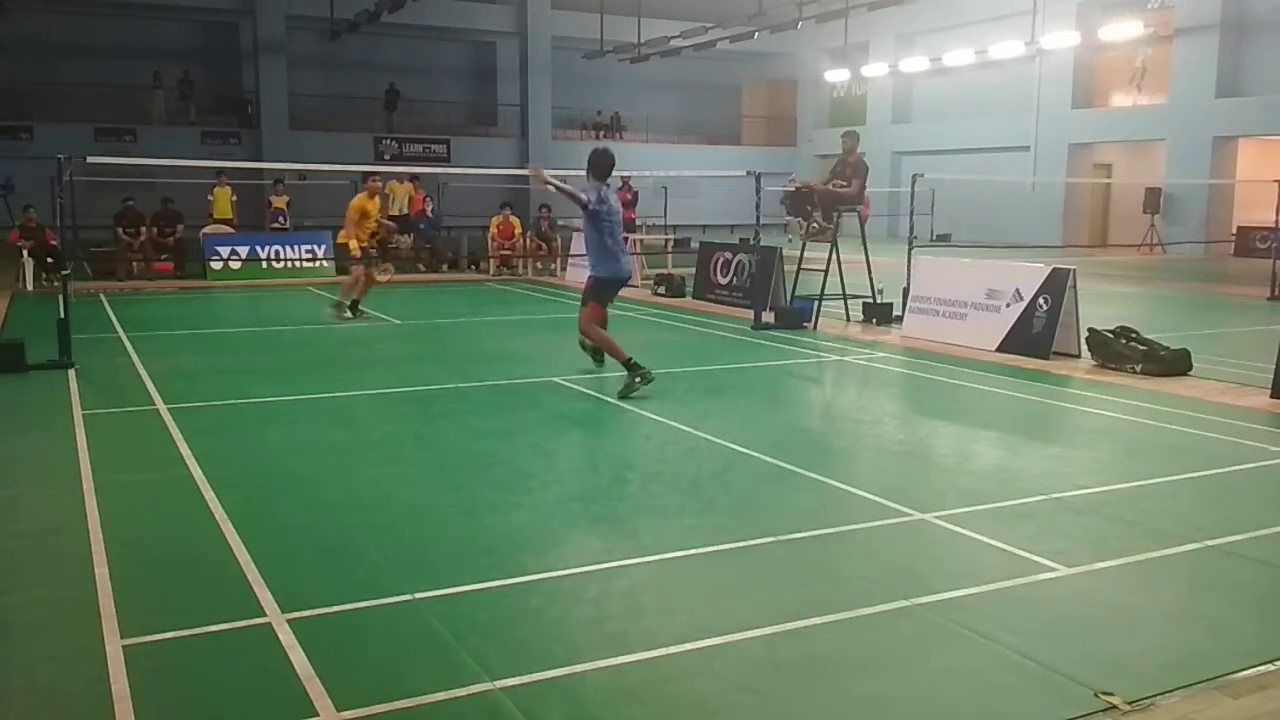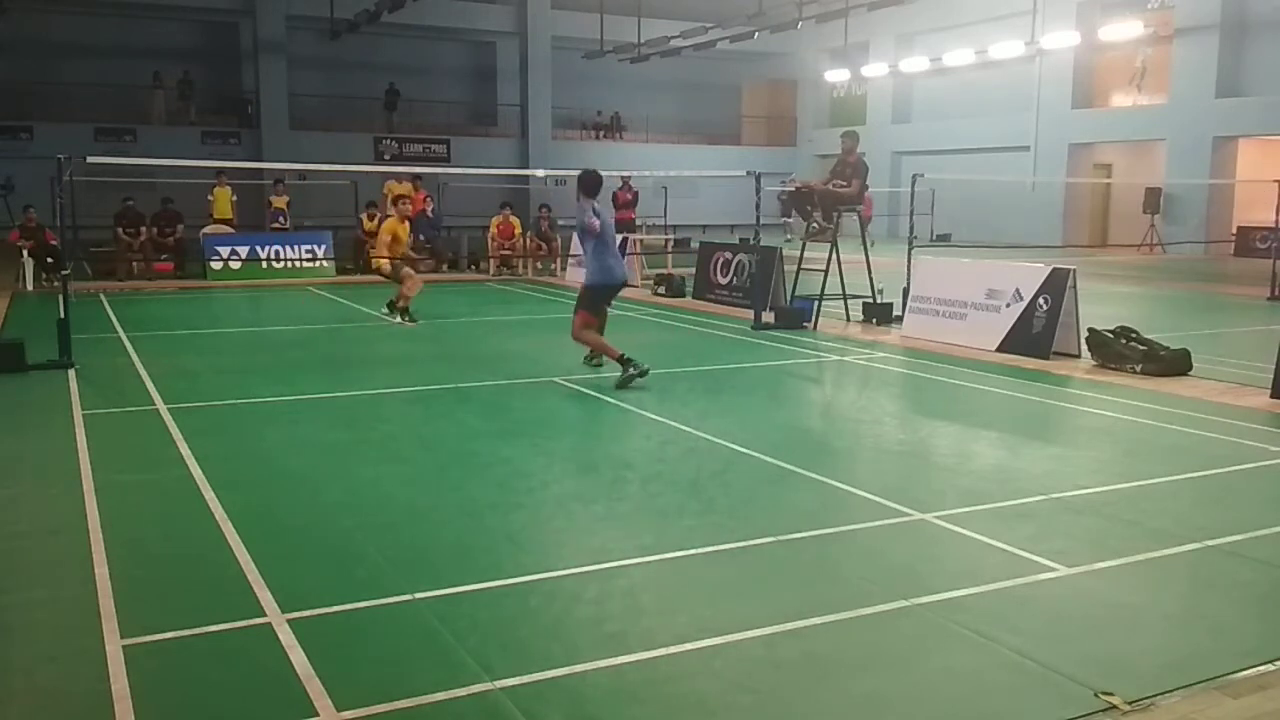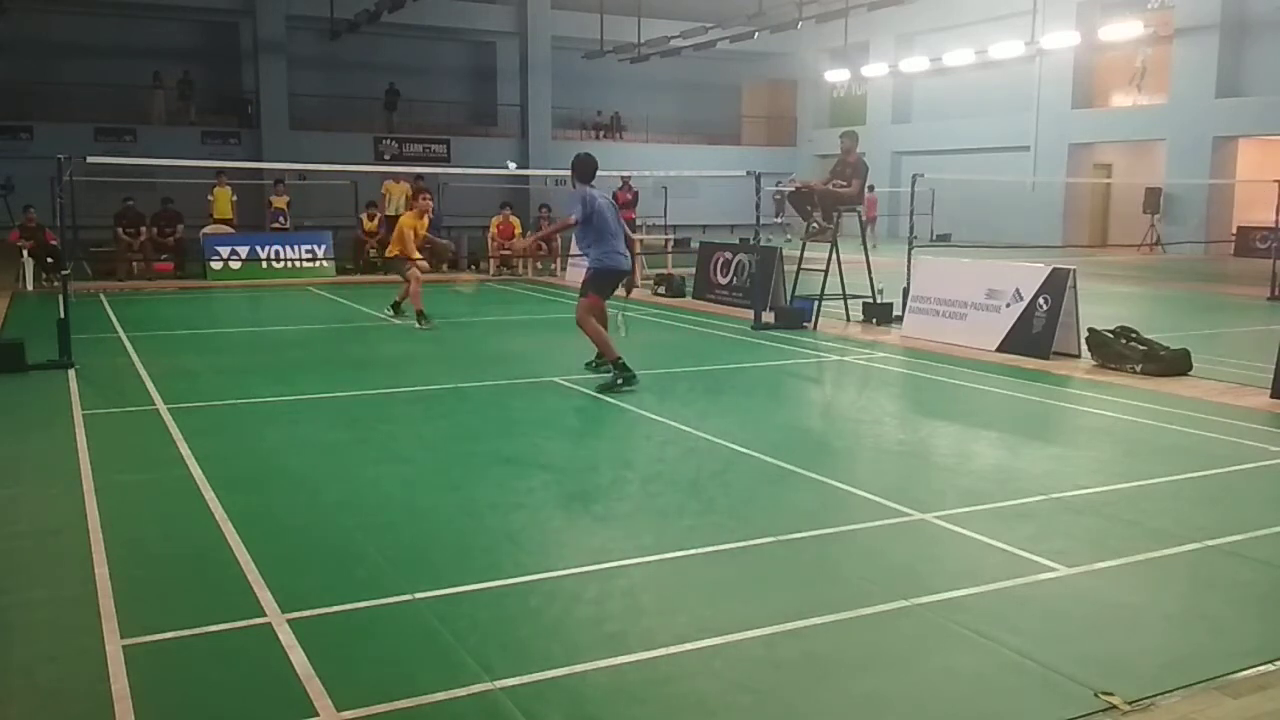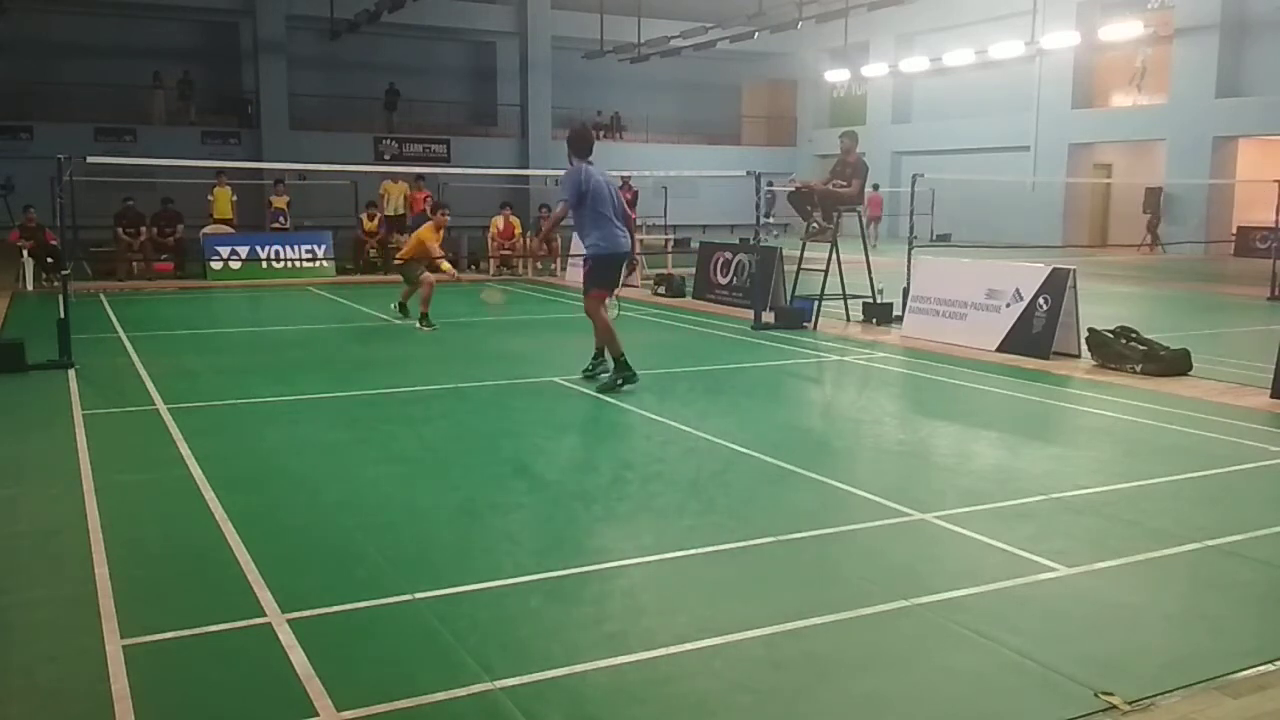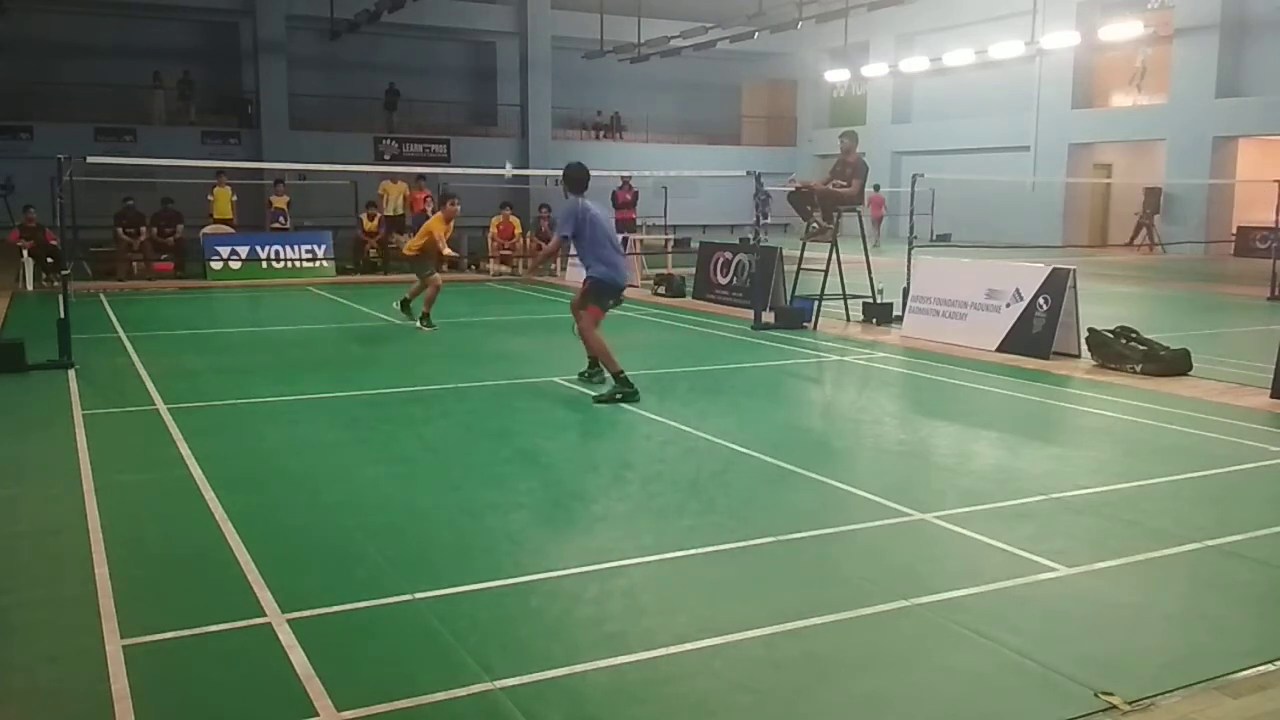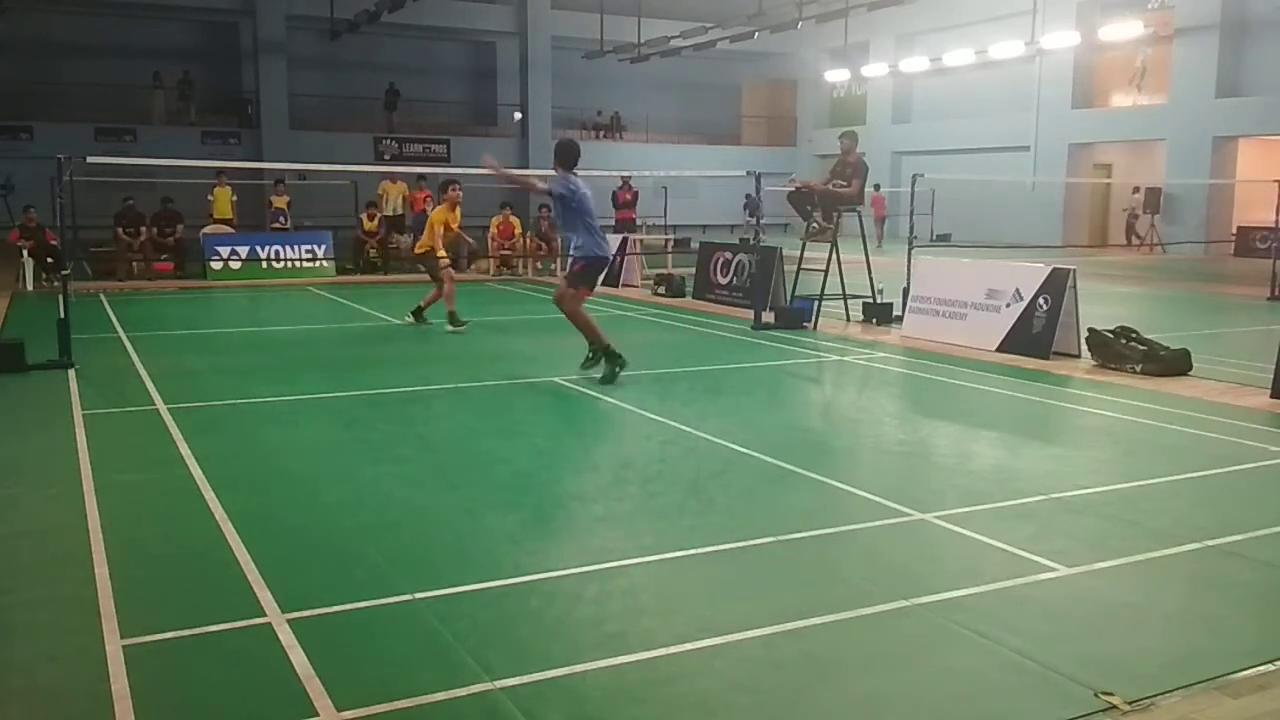
dt=0.3s
person 1, frame 1
left shoulder: (594, 191)
right shoulder: (608, 195)
left elbow: (582, 201)
left wrist: (551, 182)
left hip: (606, 270)
right hip: (619, 268)
left knee: (587, 325)
right knee: (594, 309)
left ankle: (635, 369)
right ankle: (596, 349)
person 1, frame 2
left shoulder: (585, 208)
right shoulder: (600, 212)
left elbow: (594, 223)
left wrist: (593, 225)
left hip: (599, 277)
right hip: (617, 275)
left knee: (579, 332)
right knee: (598, 307)
left ankle: (629, 364)
right ankle: (596, 353)
person 1, frame 3
left shoulder: (581, 195)
right shoulder: (605, 199)
left elbow: (571, 221)
right elbow: (629, 238)
left wrist: (535, 237)
right wrist: (632, 274)
left hip: (604, 264)
right hip: (622, 263)
left knee: (583, 317)
right knee: (596, 304)
left ankle: (622, 370)
right ankle: (603, 357)
person 1, frame 4
left shoulder: (574, 175)
right shoulder: (600, 176)
left elbow: (561, 212)
right elbow: (627, 216)
left wrist: (540, 240)
right wrist: (632, 254)
left hip: (601, 249)
right hip: (619, 247)
left knee: (595, 308)
right knee: (596, 306)
left ankle: (623, 368)
right ankle: (599, 359)
person 1, frame 5
left shoulder: (571, 208)
right shoulder: (595, 209)
left elbow: (555, 246)
left wrist: (532, 266)
left hip: (602, 275)
right hip: (616, 274)
left knee: (588, 328)
right knee: (577, 308)
left ankle: (624, 385)
right ankle: (594, 366)
person 1, frame 6
left shoulder: (564, 182)
right shoulder: (575, 183)
left elbow: (539, 188)
left wrist: (500, 171)
left hip: (590, 255)
right hip: (588, 252)
left knee: (570, 306)
right knee: (561, 300)
left ankle: (612, 356)
right ankle: (596, 349)
